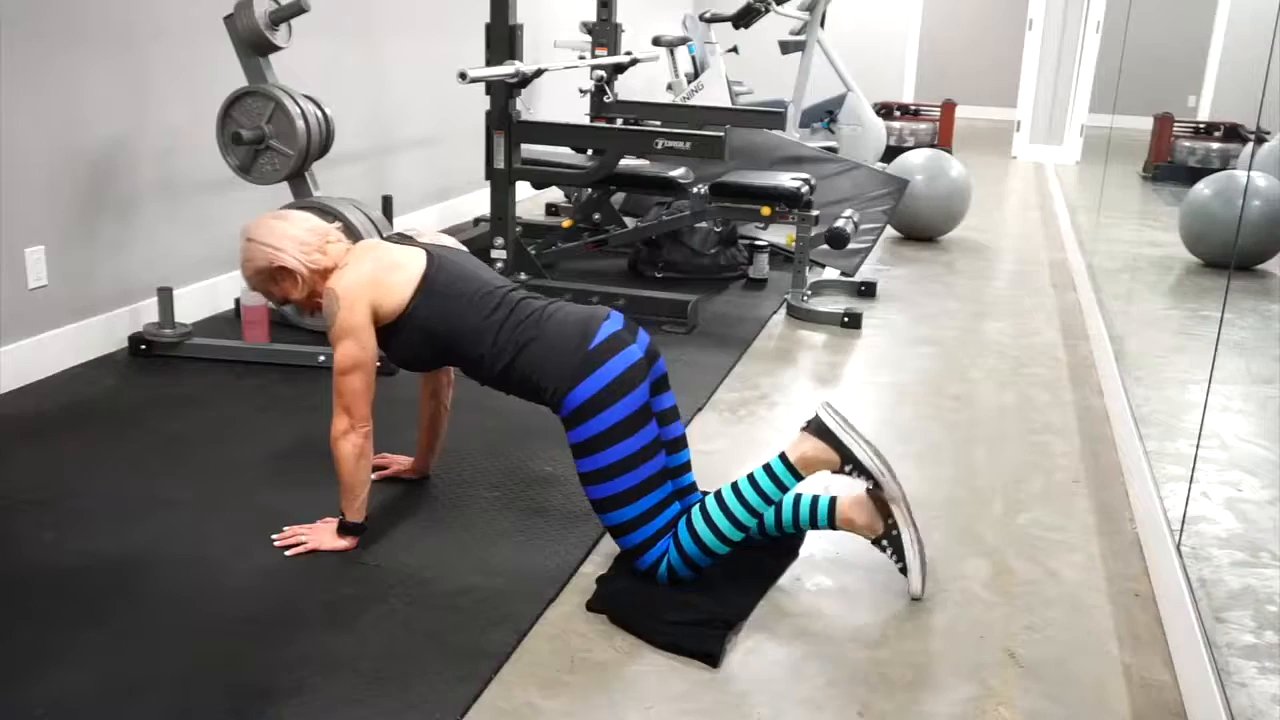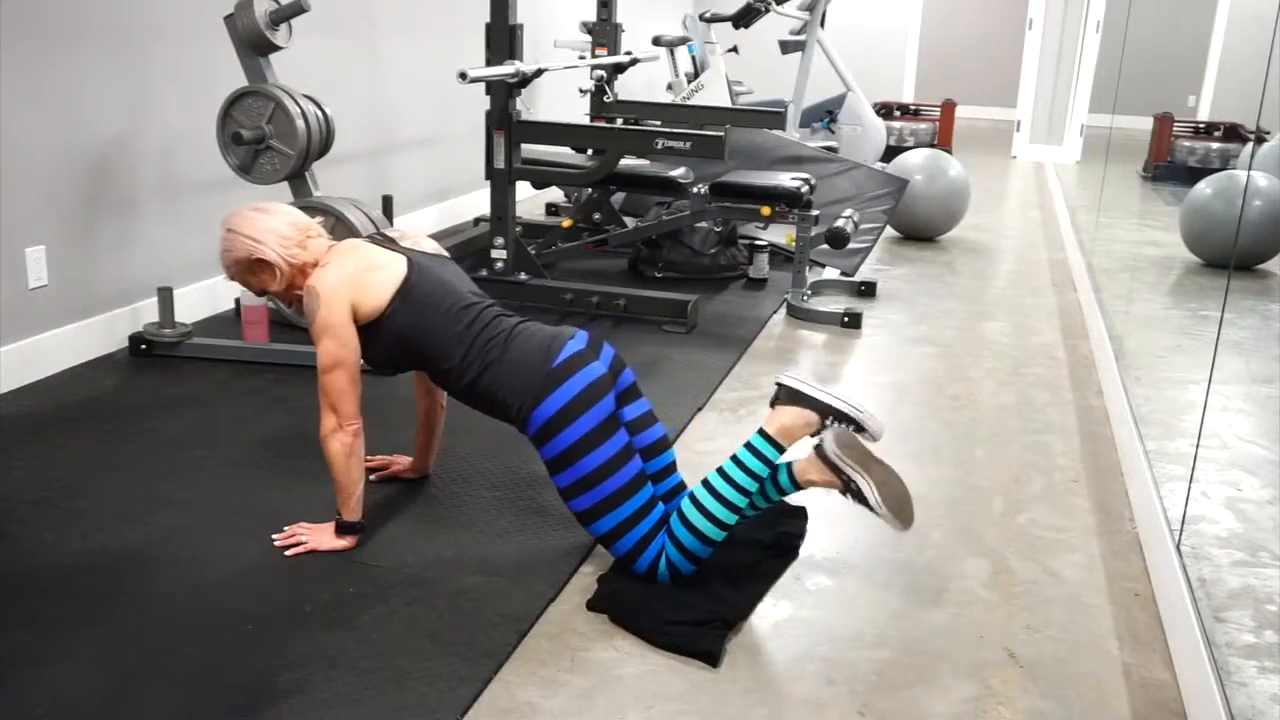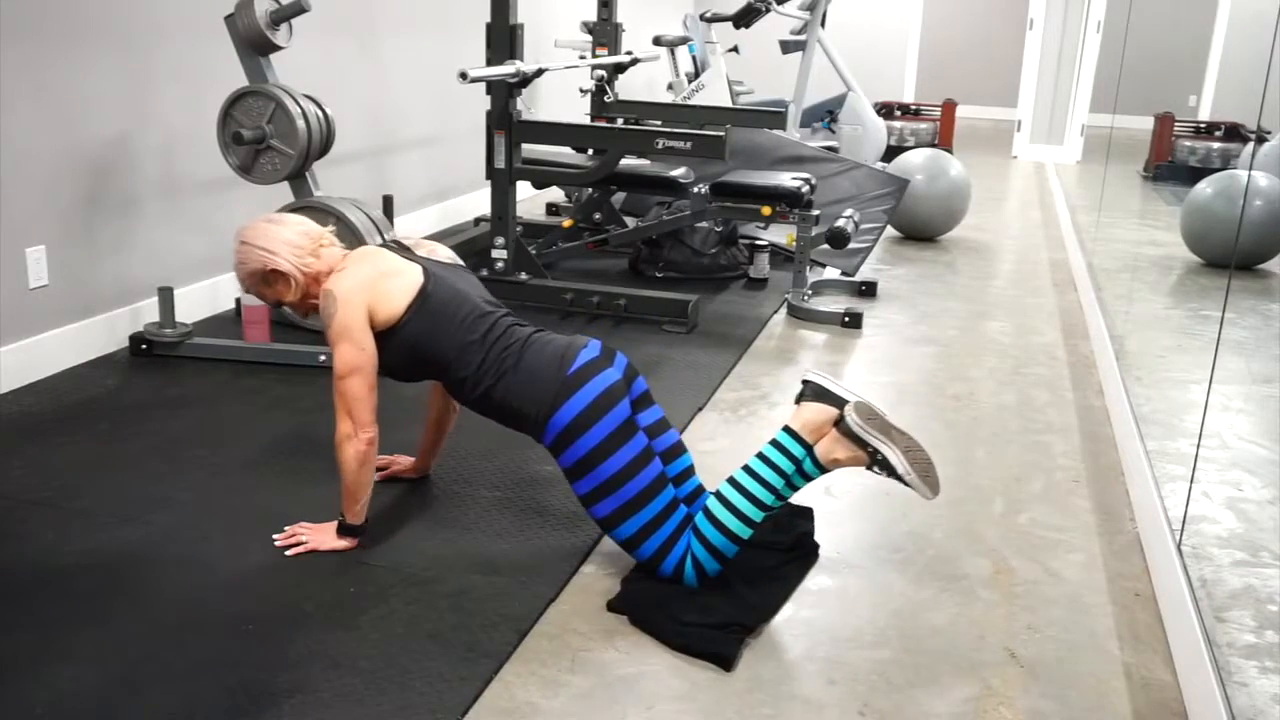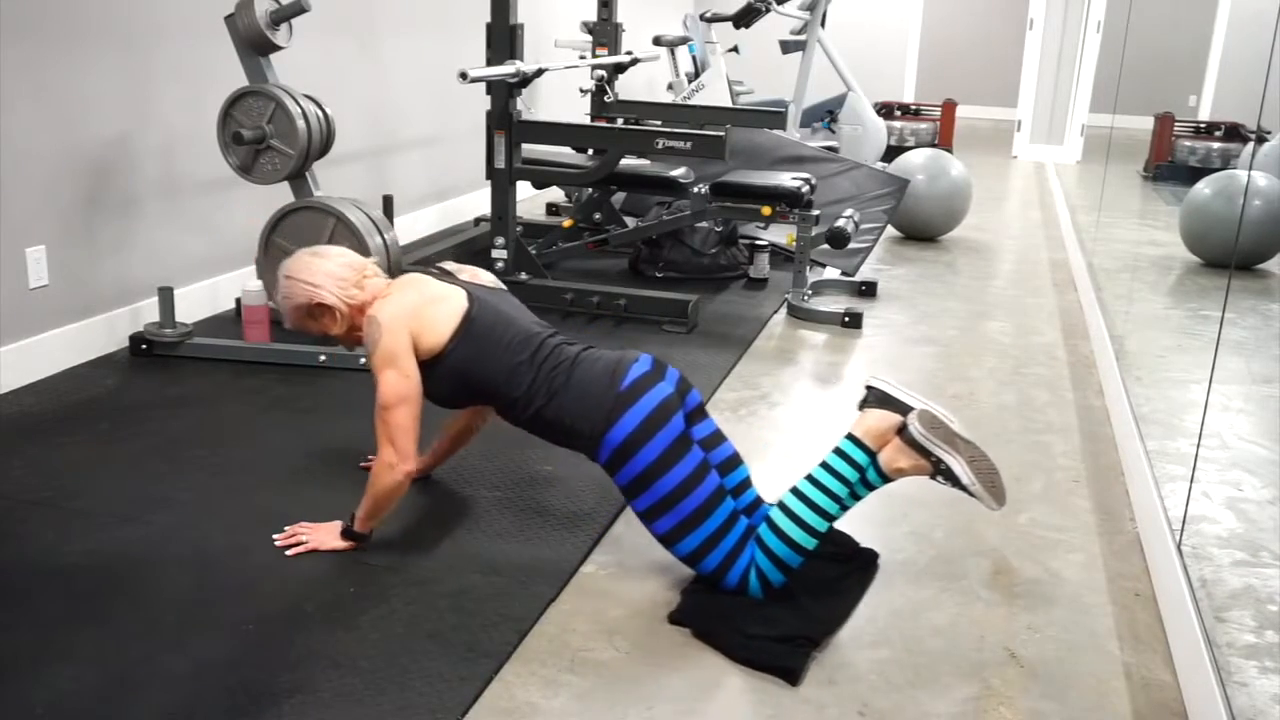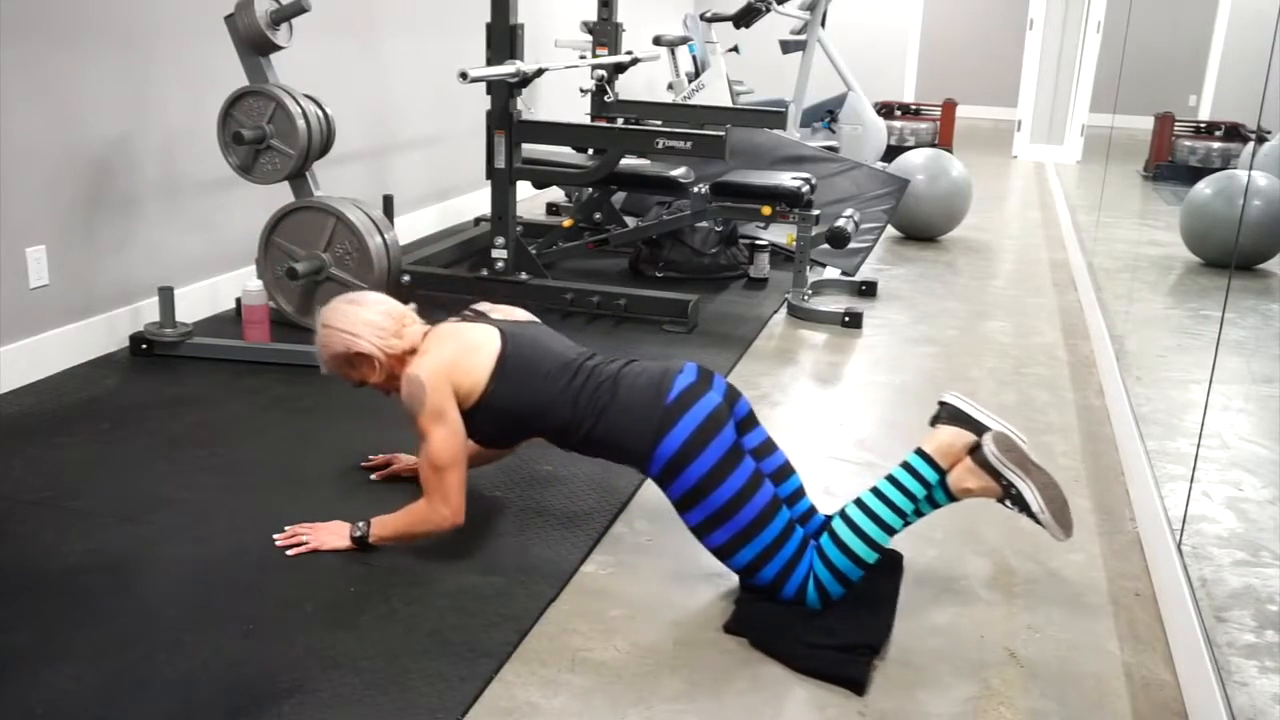
dt=0.5s
person 1, frame 1
left shoulder: (348, 290)
right shoulder: (404, 247)
left elbow: (352, 425)
right elbow: (439, 361)
left wrist: (347, 526)
right wrist: (422, 461)
left hip: (591, 378)
right hip: (621, 343)
left knee: (665, 558)
right knee: (680, 521)
left ankle: (809, 450)
right ankle: (862, 513)
person 1, frame 2
left shoulder: (328, 285)
right shoulder: (395, 242)
left elbow: (341, 426)
left wrist: (346, 526)
right wrist: (421, 461)
left hip: (555, 396)
right hip: (586, 359)
left knee: (663, 559)
right knee: (676, 518)
left ankle: (786, 431)
right ankle: (816, 462)
person 1, frame 3
left shoulder: (345, 292)
right shoulder: (411, 249)
left elbow: (358, 434)
left wrist: (347, 527)
right wrist: (422, 462)
left hip: (572, 407)
right hip: (598, 368)
left knee: (689, 561)
right knee: (696, 521)
left ankle: (813, 429)
right ankle: (831, 435)
person 1, frame 4
left shoulder: (387, 319)
right shoulder: (447, 276)
left elbow: (394, 466)
left wrist: (351, 530)
right wrist: (427, 461)
left hip: (628, 424)
right hip: (650, 385)
left knee: (752, 573)
right knee: (757, 532)
left ankle: (879, 441)
right ankle: (884, 431)
person 1, frame 5
left shoulder: (425, 374)
right shoulder: (481, 317)
left elbow: (446, 514)
left wrist: (356, 532)
right wrist: (429, 459)
left hip: (674, 437)
right hip: (697, 394)
left knee: (808, 581)
right knee: (814, 545)
left ankle: (948, 455)
right ankle: (956, 453)
